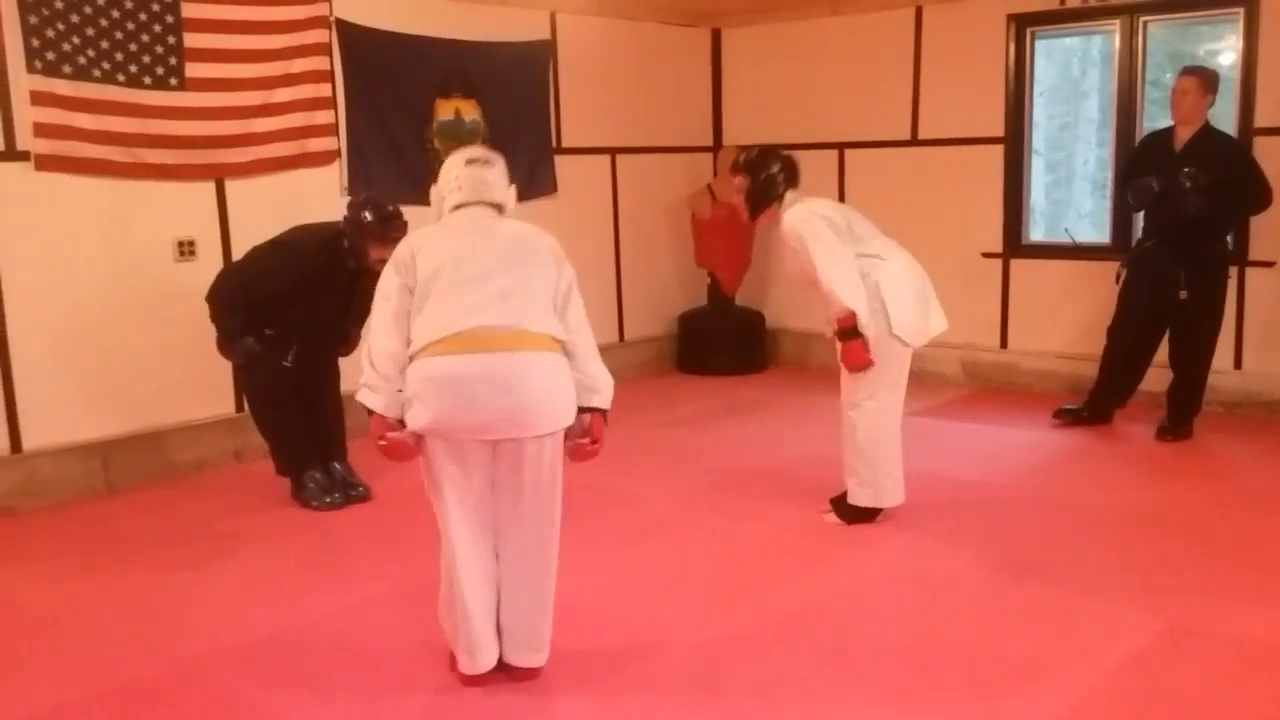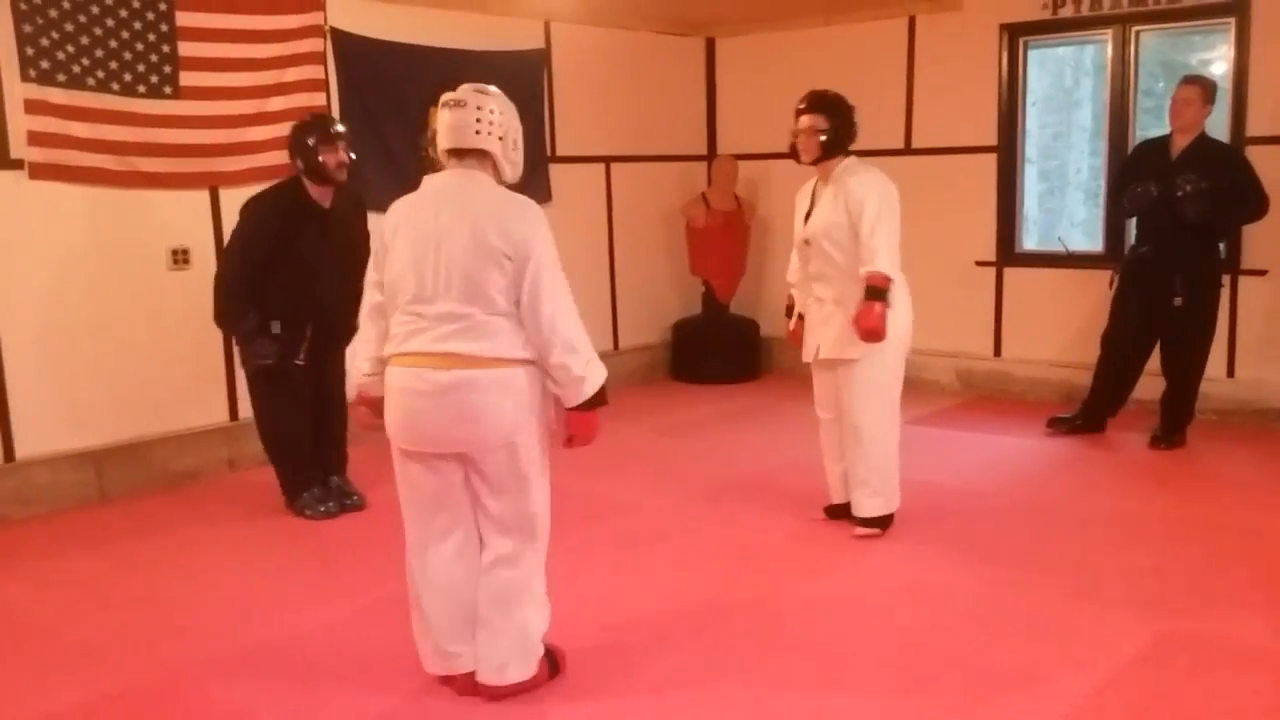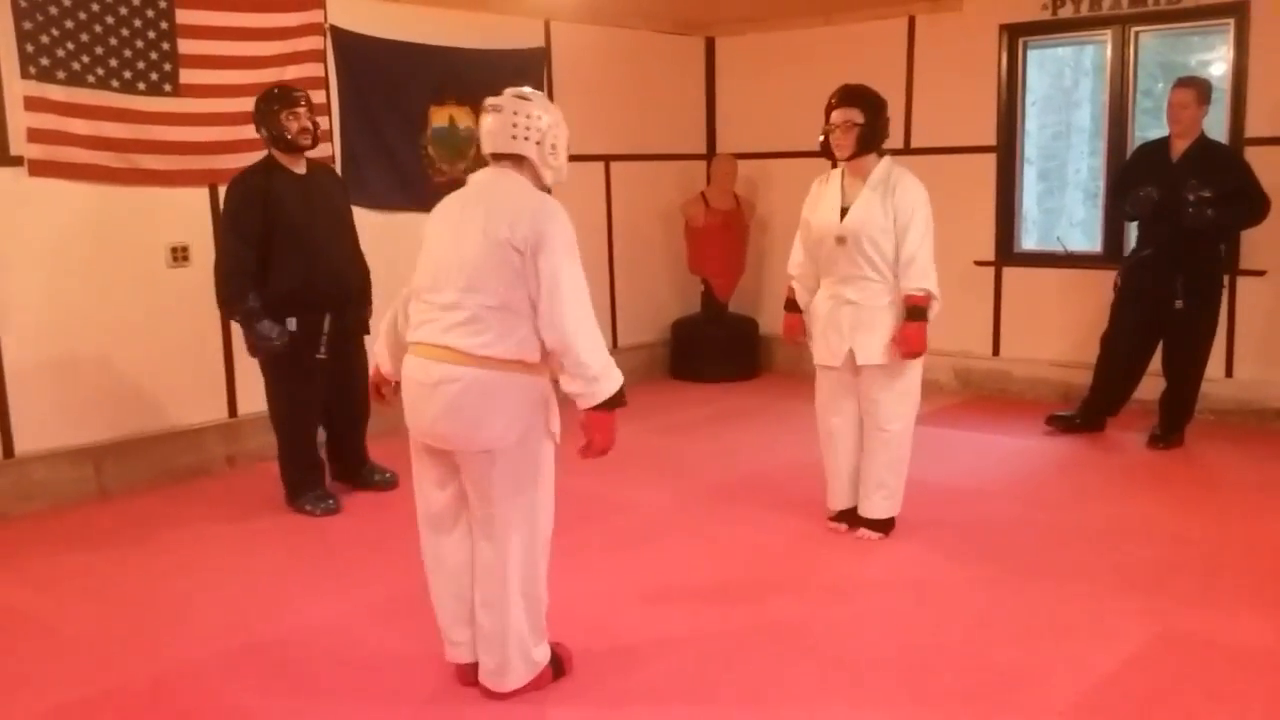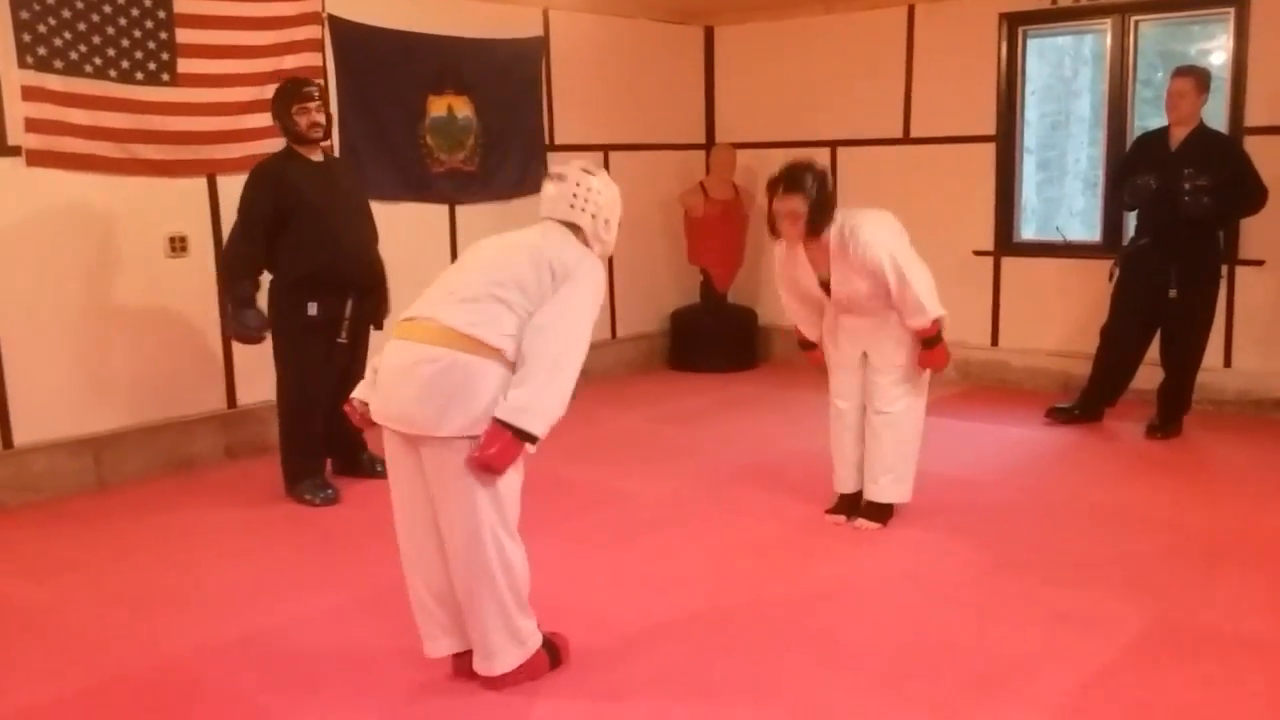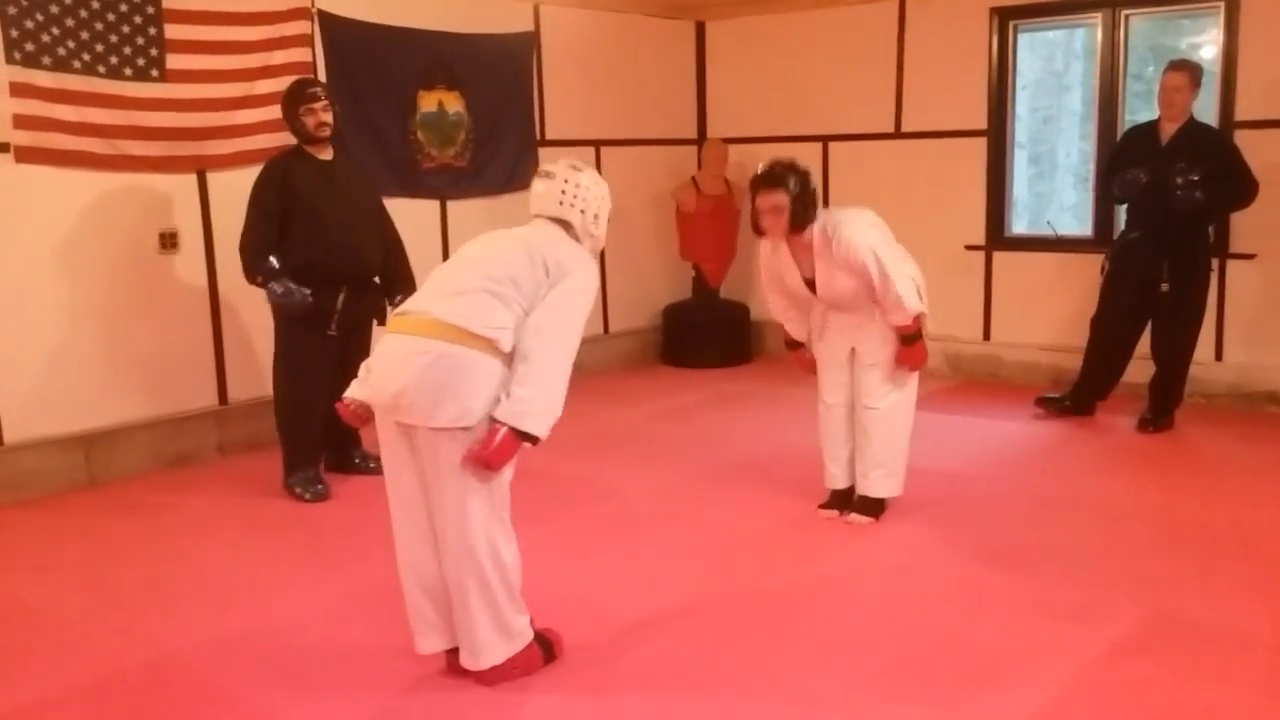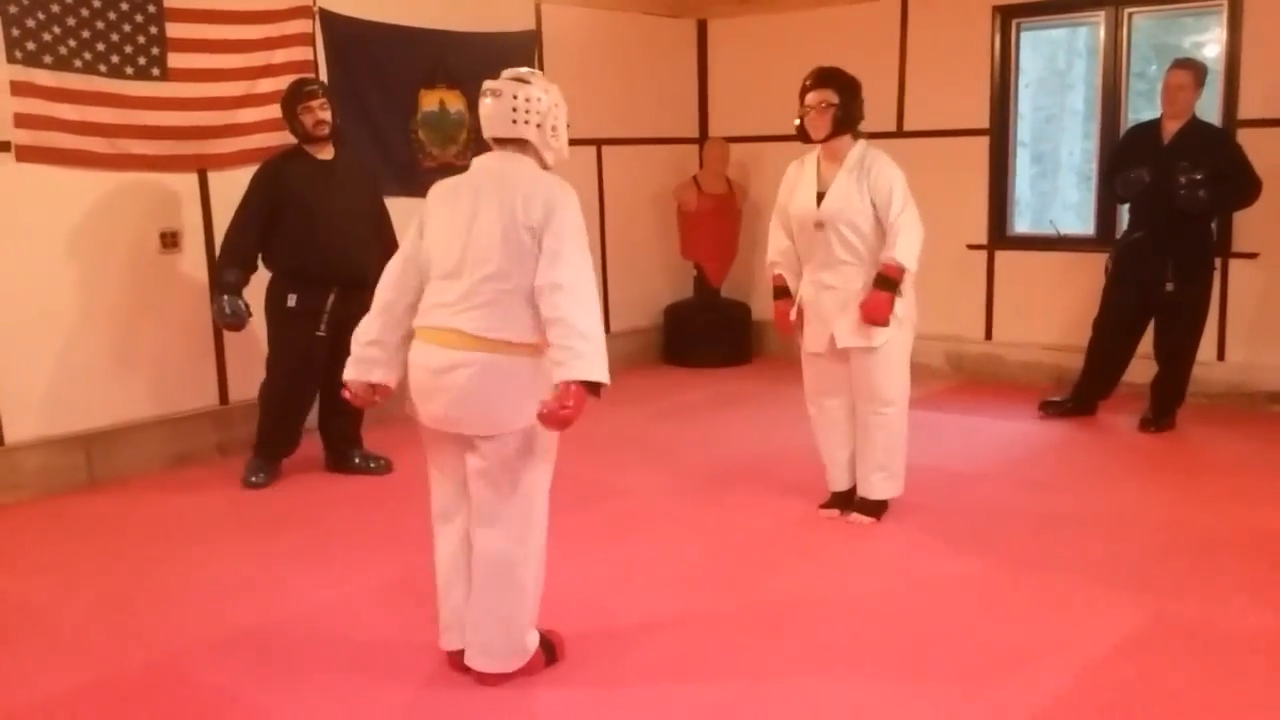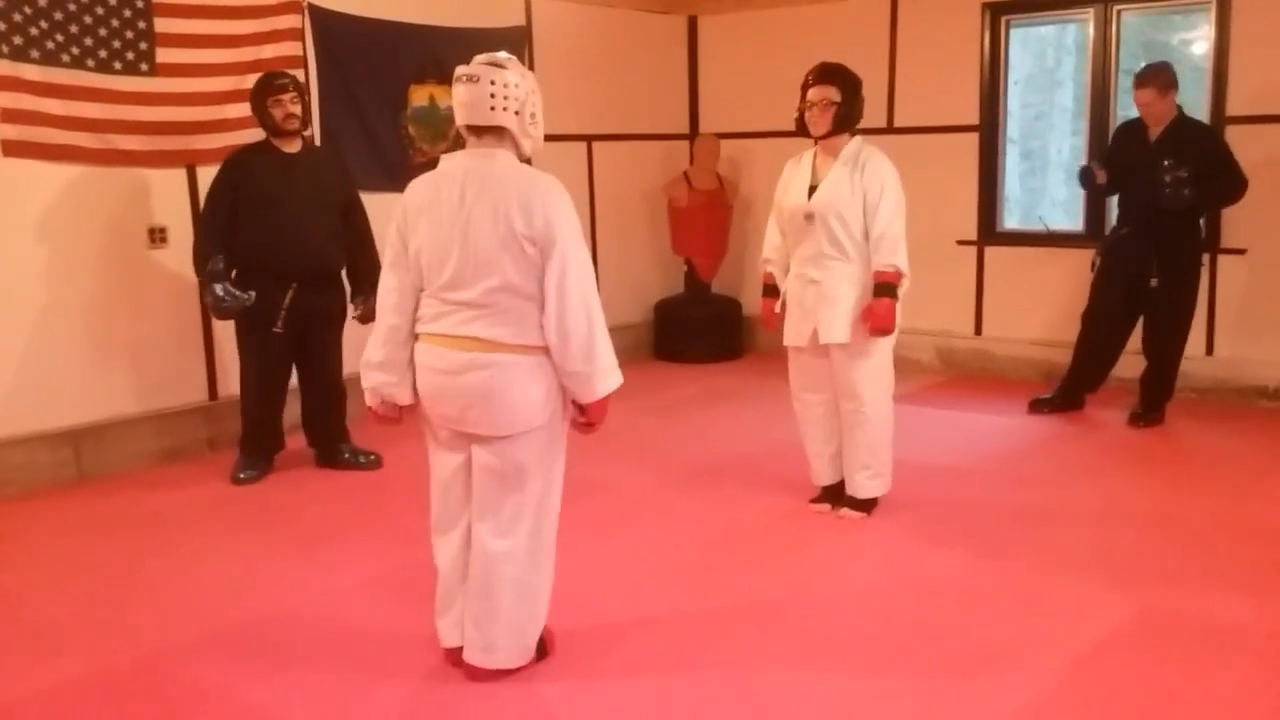
dt=0.5s
person 1, frame 1
left shoulder: (415, 246)
right shoulder: (541, 243)
left elbow: (387, 334)
right elbow: (575, 329)
left wrist: (385, 413)
right wrist: (591, 409)
left hip: (446, 382)
right hip: (534, 381)
left knee: (463, 524)
right knee: (528, 524)
left ankle: (473, 653)
right ankle: (524, 650)
person 1, frame 2
left shoulder: (401, 215)
right shoulder: (516, 214)
left elbow: (376, 313)
right elbow: (549, 316)
left wrist: (371, 383)
right wrist: (582, 394)
left hip: (415, 392)
right hip: (498, 391)
left knee: (437, 534)
right knee: (512, 531)
left ankle: (454, 660)
right ankle: (511, 662)
person 1, frame 3
left shoulder: (449, 209)
right shoulder: (541, 213)
left elbow: (412, 300)
right elbow: (564, 315)
left wrist: (386, 362)
right wrist: (598, 398)
left hip: (427, 382)
right hip: (497, 392)
left knee: (448, 526)
right knee: (511, 531)
left ankle: (468, 651)
right ankle: (515, 664)
person 1, frame 4
left shoulder: (504, 245)
right shoulder: (584, 267)
right elbow: (550, 350)
left wrist: (370, 388)
right wrist: (517, 427)
left hip: (402, 368)
right hip: (462, 379)
left knee: (427, 523)
right knee: (482, 522)
left ankle: (461, 643)
right ankle: (508, 653)
person 1, frame 5
left shoulder: (496, 243)
right shoulder: (577, 264)
right elbow: (546, 347)
left wrist: (363, 388)
right wrist: (517, 425)
left hip: (396, 361)
right hip: (457, 373)
left knee: (422, 516)
right knee: (475, 514)
left ankle: (455, 640)
right ankle: (499, 649)
person 1, frame 6
left shoulder: (444, 195)
right shoulder: (550, 194)
left elbow: (399, 286)
right elbow: (565, 287)
left wrist: (369, 365)
right wrist: (577, 373)
left hip: (434, 366)
right hip: (504, 374)
left knee: (456, 514)
right knee: (507, 516)
left ankle: (462, 635)
right ankle: (502, 649)
person 1, frame 7
left shoulder: (420, 194)
right shoulder: (540, 194)
left elbow: (395, 299)
right elbow: (570, 300)
left wrist: (387, 381)
right wrist: (591, 384)
left hip: (441, 371)
right hip: (516, 379)
left knee: (455, 511)
right knee: (513, 515)
left ankle: (459, 633)
right ankle: (499, 646)
person 2, frame 1
left shoulder: (799, 221)
right shoulder: (799, 215)
left elbow: (840, 281)
left wrist: (850, 337)
right wrist: (849, 334)
left hip: (889, 303)
right hip: (884, 299)
left knee: (867, 403)
right knee: (866, 401)
left ankle: (866, 499)
right ankle: (865, 490)
person 2, frame 2
left shoulder: (866, 183)
right shoulder: (808, 191)
left elbow: (880, 248)
left wrist: (874, 302)
right wrist: (796, 310)
left hip: (867, 313)
right hip: (827, 315)
left knee: (867, 414)
right knee: (831, 412)
left ankle: (876, 507)
right ankle: (846, 496)
person 2, frame 3
left shoulder: (903, 187)
right shoulder: (821, 188)
left elbow: (917, 261)
right elbow: (805, 255)
left wrist: (916, 318)
right wrist: (794, 306)
left hip: (886, 317)
right hip: (833, 317)
left knee: (886, 417)
right knee: (835, 415)
left ankle: (879, 510)
right ankle: (844, 504)
person 2, frame 4
left shoulder: (868, 237)
right shoulder: (787, 251)
left elbow: (915, 290)
right elbow: (802, 305)
left wrist: (932, 342)
right wrist: (811, 343)
left hip: (897, 318)
right hip: (845, 322)
left knee: (890, 404)
right knee: (844, 401)
left ankle: (882, 496)
right ankle: (849, 490)
person 2, frame 5
left shoulder: (852, 234)
right shoulder: (771, 249)
left elbow: (897, 288)
right elbow: (785, 302)
left wrist: (912, 340)
right wrist: (797, 343)
left hip: (883, 316)
right hip: (835, 318)
left knee: (878, 399)
right knee: (833, 398)
left ankle: (874, 491)
right ankle: (841, 486)
person 2, frame 6
left shoulder: (877, 168)
right shoulder: (797, 173)
left elbow: (905, 232)
right elbow: (782, 239)
left wrist: (885, 288)
right wrist: (783, 293)
left hip: (871, 300)
right hip: (819, 303)
left knee: (878, 399)
right knee: (825, 399)
left ankle: (875, 492)
right ankle: (842, 486)
person 2, frame 7
left shoulder: (872, 166)
right shoulder: (794, 169)
left elbow: (888, 236)
right elbow: (778, 236)
left wrist: (886, 295)
right wrist: (771, 291)
left hip: (855, 298)
right hip: (805, 299)
left knee: (861, 397)
right knee: (811, 396)
left ankle: (865, 488)
right ankle: (830, 481)
person 3, frame 1
left shoulder: (374, 264)
right shoulder: (302, 253)
right elbow: (228, 288)
left wrist: (348, 331)
right wrist: (235, 337)
right hip: (264, 335)
left knee: (323, 392)
right knee: (274, 397)
left ankle: (336, 467)
right ankle: (307, 476)
person 3, frame 2
left shoulder: (351, 205)
right shoulder: (270, 209)
left elbow: (357, 265)
right elbow: (234, 273)
left wrist: (348, 316)
right wrist: (247, 333)
left hip: (326, 328)
right hip: (275, 331)
left knee: (331, 404)
right knee: (284, 412)
left ankle: (332, 478)
right ankle: (303, 488)
person 3, frame 3
left shoulder: (328, 178)
right shoulder: (251, 186)
left elbow: (348, 243)
right elbow: (233, 259)
left wrist: (362, 296)
right wrist: (252, 318)
left hip: (342, 315)
right hip: (289, 321)
left knee: (352, 396)
right knee: (297, 408)
left ankle: (352, 465)
right ankle: (304, 485)
person 3, frame 4
left shoulder: (343, 173)
right shoulder: (272, 174)
left elbow: (366, 236)
right elbow: (247, 242)
left wrist: (376, 291)
right wrist: (241, 301)
left hip: (353, 301)
right hip: (303, 304)
left knee: (348, 385)
right knee: (305, 391)
left ankle: (349, 455)
right ankle: (304, 474)
person 3, frame 5
left shoulder: (354, 171)
right shoulder: (281, 171)
left elbow: (383, 233)
right elbow: (257, 235)
left wrist: (400, 286)
right wrist: (272, 279)
left hip: (357, 296)
right hip: (305, 298)
left knee: (348, 381)
right knee: (302, 384)
left ankle: (343, 451)
right ankle: (301, 468)
person 3, frame 6
left shoulder: (357, 171)
right shoulder: (278, 171)
left elbow: (383, 236)
right elbow: (246, 233)
right wrist: (229, 288)
left hip: (353, 297)
right hip: (298, 298)
left knee: (345, 381)
right knee: (289, 381)
left ankle: (344, 449)
right ankle: (268, 455)
person 3, frame 7
left shoulder: (329, 165)
right shoulder: (241, 165)
left elbow: (357, 231)
right elbow: (212, 228)
left wrist: (367, 286)
right wrist: (215, 279)
left hip: (322, 293)
right hip: (262, 295)
left knee: (325, 377)
right knee: (262, 380)
left ankle: (333, 444)
right ankle: (256, 453)
person 4, frame 1
left shoulder: (1226, 149)
right shoulder: (1152, 145)
left elbow: (1259, 196)
right elbow: (1127, 186)
left wrist: (1210, 204)
right wrist: (1139, 193)
left hip: (1200, 261)
right hip: (1152, 254)
left knee: (1191, 344)
right knee: (1126, 333)
left ankle: (1180, 418)
right ankle: (1099, 406)
person 4, frame 2
left shoulder: (1223, 158)
right shoulder: (1146, 152)
left elbow: (1256, 203)
right elbow: (1116, 197)
left wrist: (1209, 208)
right wrist: (1133, 199)
left hip: (1194, 268)
right hip: (1145, 263)
left knee: (1184, 352)
right knee: (1120, 342)
left ankle: (1173, 426)
right ankle: (1093, 414)
person 4, frame 3
left shoulder: (1223, 160)
right shoulder: (1145, 155)
left elbow: (1257, 206)
right elbow: (1115, 199)
left wrist: (1214, 217)
right wrist: (1133, 204)
left hip: (1196, 271)
right hip: (1147, 265)
left knee: (1185, 353)
right knee: (1120, 342)
left ankle: (1171, 426)
right ankle: (1093, 413)
person 4, frame 4
left shoulder: (1222, 148)
right shoulder: (1146, 144)
left elbow: (1254, 195)
right elbow: (1116, 187)
left wrist: (1210, 204)
right wrist: (1131, 193)
left hip: (1194, 260)
right hip: (1145, 254)
left knee: (1182, 343)
right knee: (1120, 332)
left ankle: (1170, 415)
right ankle: (1091, 404)
person 4, frame 5
left shoulder: (1212, 142)
right shoulder: (1135, 138)
left elbow: (1245, 189)
right elbow: (1108, 181)
left wrist: (1203, 198)
right wrist: (1121, 187)
left hip: (1184, 253)
right hip: (1135, 246)
left knee: (1173, 336)
right knee: (1109, 325)
left ankle: (1162, 409)
right ankle: (1082, 397)
person 4, frame 6
left shoulder: (1215, 141)
right shoulder: (1137, 137)
left elbow: (1248, 187)
right elbow: (1111, 179)
left wrist: (1206, 197)
right wrist: (1124, 185)
left hip: (1187, 253)
right hip: (1138, 246)
left knee: (1176, 336)
right knee: (1112, 324)
left ankle: (1163, 409)
right ankle: (1084, 397)
person 4, frame 7
left shoulder: (1201, 138)
right shoulder: (1127, 134)
left elbow: (1234, 185)
right elbow: (1111, 180)
left wrist: (1191, 196)
right wrist: (1096, 178)
left hip: (1174, 249)
right hip: (1127, 241)
left knee: (1164, 331)
right knee: (1100, 319)
left ankle: (1152, 403)
right ankle: (1071, 391)
